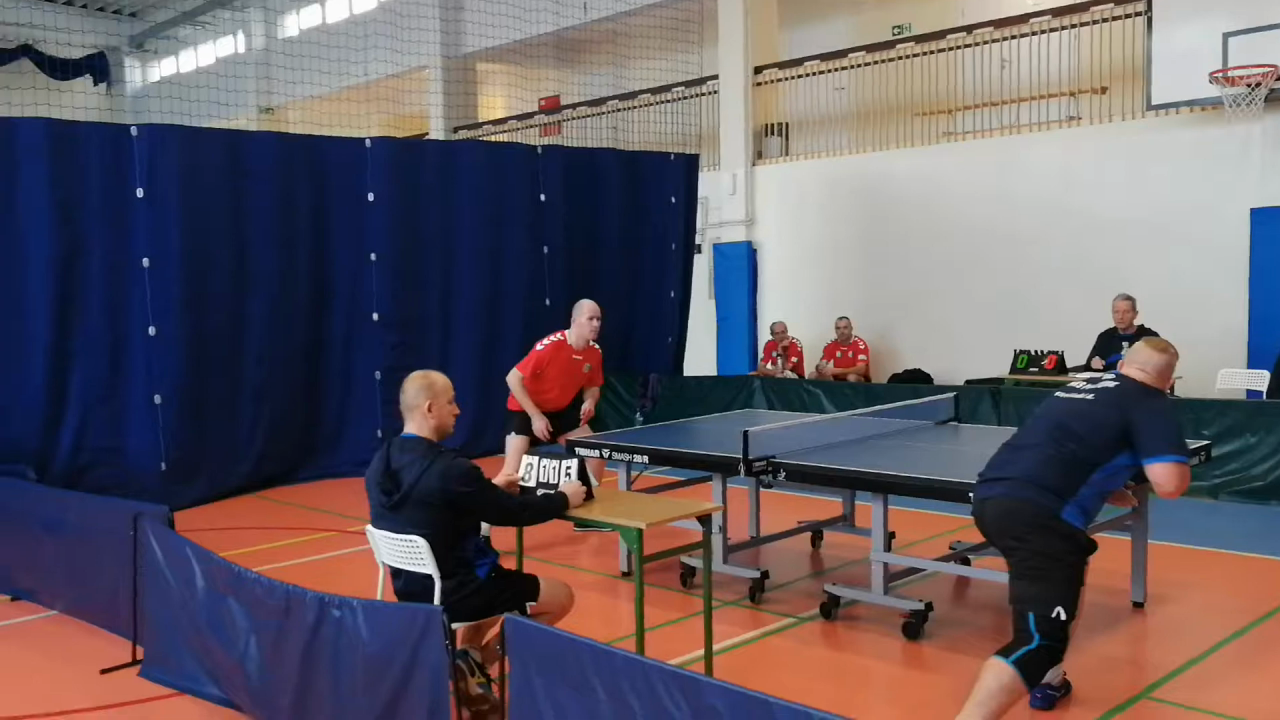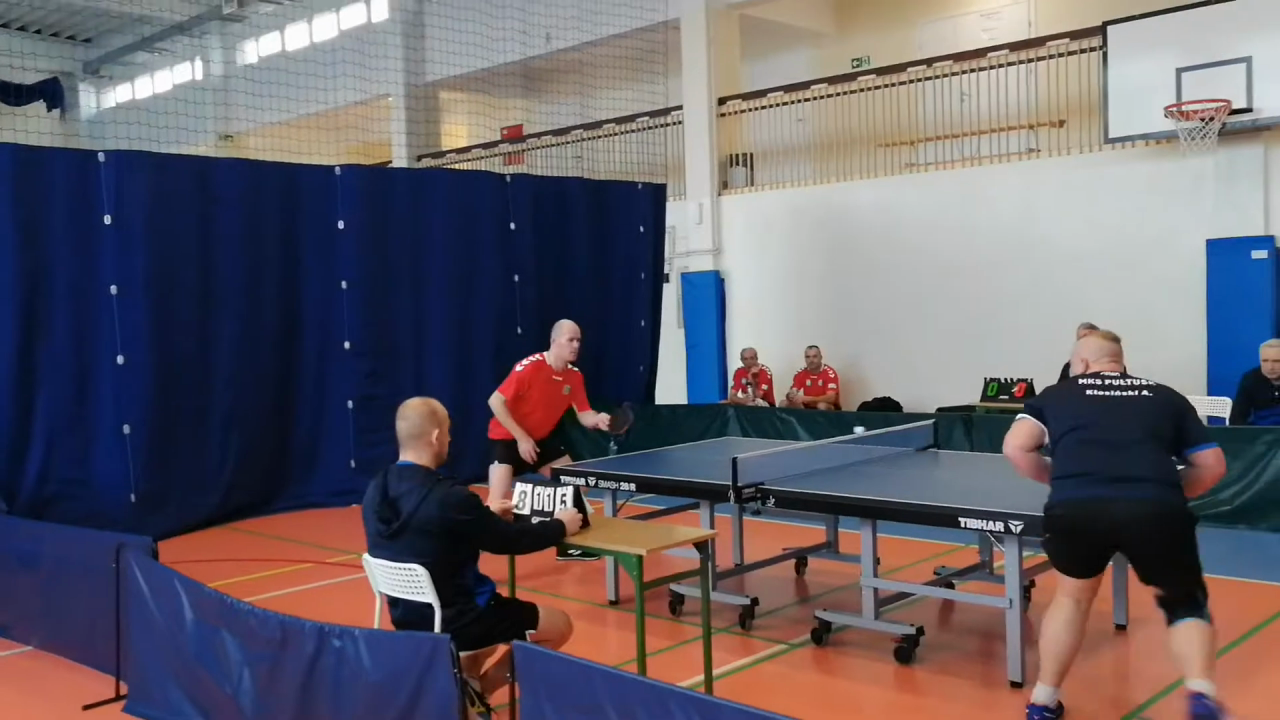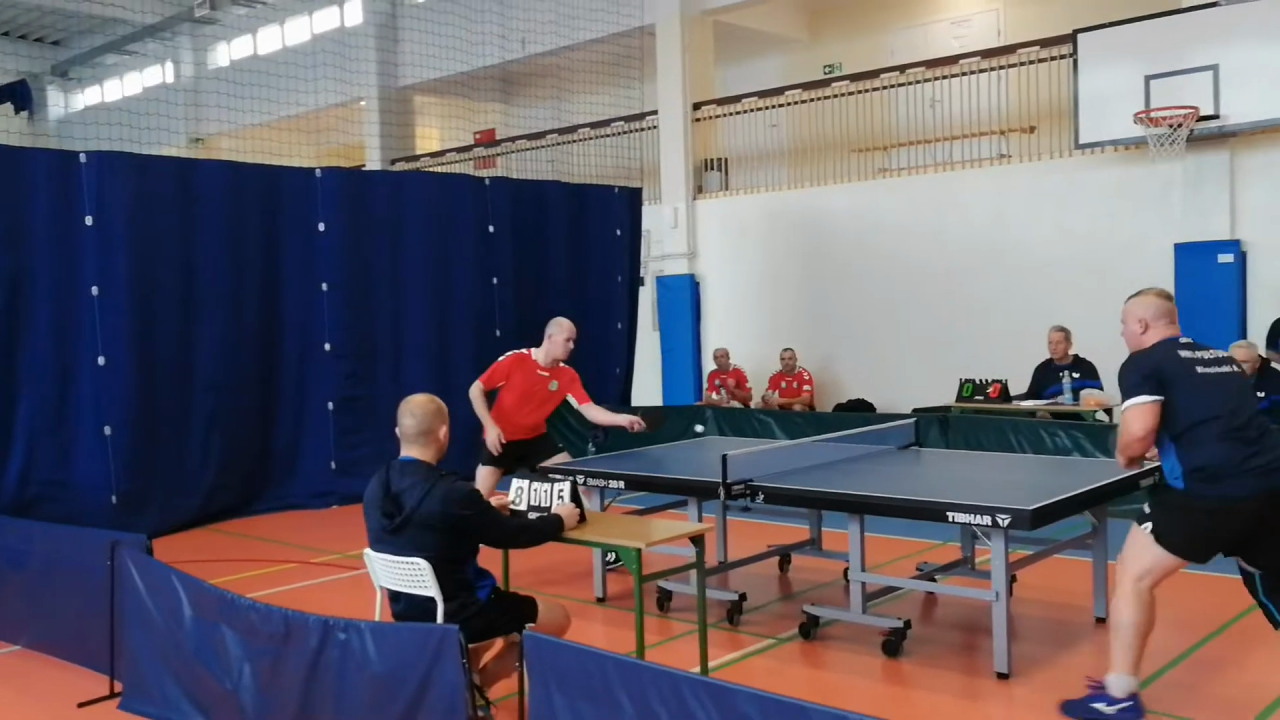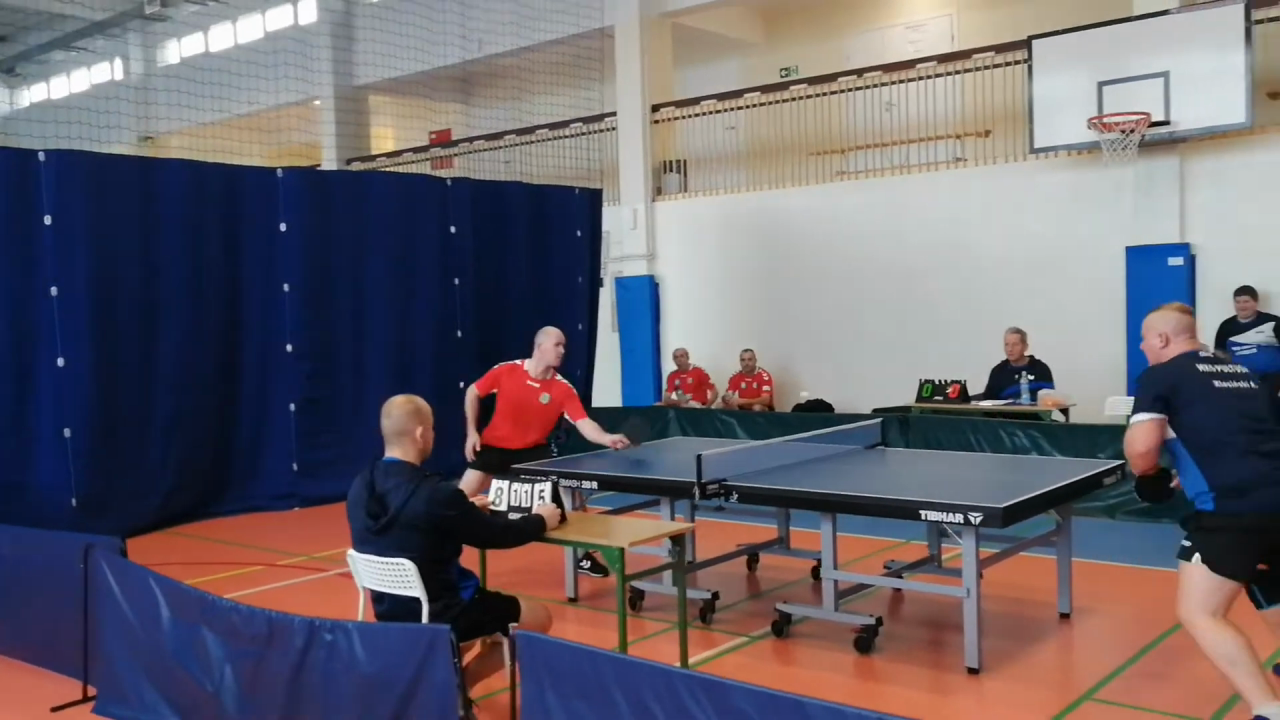
dt=0.3s
person 1, frame 1
left shoulder: (1072, 390)
right shoulder: (1151, 403)
right elbow: (1169, 484)
left hip: (991, 497)
right hip: (1034, 513)
left knee: (1053, 582)
right knee: (1039, 640)
left ankle: (1048, 680)
person 1, frame 2
left shoulder: (1057, 393)
right shoulder: (1166, 397)
left elbow: (1015, 450)
right elbow: (1211, 466)
left hip: (1074, 507)
right hip: (1156, 507)
left knee: (1072, 598)
right knee: (1185, 606)
person 1, frame 3
left shoulder: (1143, 363)
right shoulder: (1223, 360)
left elbow: (1139, 429)
left wrist: (1125, 454)
left hip: (1207, 493)
left knee: (1133, 578)
person 1, frame 4
left shoulder: (1159, 377)
right shoulder: (1242, 373)
left elbow: (1140, 450)
left wrist: (1148, 468)
left hip: (1236, 510)
left knee: (1199, 613)
person 2, frame 1
left shoulder: (382, 462)
right shoulder: (448, 468)
right elbow: (512, 512)
left wrist: (489, 489)
right wrist: (563, 499)
left hip: (412, 585)
right hip: (451, 592)
left knee: (499, 575)
right knee: (561, 596)
left ankle: (469, 655)
right ankle: (474, 664)
person 2, frame 2
left shoulder: (377, 490)
right shoulder: (448, 497)
right elbow: (511, 540)
left wrist: (484, 515)
right wrist: (560, 526)
left hip: (408, 613)
right hip: (452, 620)
left knee: (497, 607)
right knee: (559, 625)
left ankle: (466, 682)
right ankle: (472, 692)
person 2, frame 3
left shoulder: (377, 486)
right shoulder: (450, 492)
right elbow: (512, 535)
left wrist: (483, 510)
right wrist: (558, 520)
left hip: (408, 609)
right hip: (452, 614)
left knee: (497, 601)
right knee: (558, 618)
right ankle: (471, 686)
person 2, frame 4
left shoulder: (361, 487)
right shoulder: (434, 493)
right elbow: (495, 535)
left wrist: (465, 510)
right wrist: (540, 521)
left hip: (391, 608)
right hip: (438, 613)
left knee: (482, 600)
right knee: (539, 617)
person 3, frame 1
left shoulder: (595, 352)
right shoulder: (550, 346)
left elbow: (593, 387)
right elbow: (513, 378)
left wrist: (590, 402)
right wrist: (536, 416)
left hip: (561, 410)
right hip: (526, 410)
left knee: (596, 455)
right knee: (512, 472)
person 3, frame 2
left shoulder: (574, 376)
right shoulder: (529, 367)
left elbow: (585, 414)
right elbow: (496, 402)
left wrist: (600, 419)
right wrist: (520, 437)
left hip: (541, 440)
right hip: (509, 441)
left knee: (576, 486)
right knee: (499, 501)
left ankle: (569, 545)
person 3, frame 3
left shoulder: (567, 375)
right shoulder: (513, 361)
left elbow: (589, 410)
right elbow: (475, 390)
left wrist: (622, 419)
right wrist: (490, 426)
left hip: (537, 438)
right hip: (500, 441)
right knee: (480, 497)
person 3, frame 4
left shoulder: (563, 389)
right shoulder: (505, 371)
left elbow: (584, 423)
right elbow: (472, 393)
left wrist: (608, 439)
right wrist: (472, 431)
left hip: (534, 450)
right hip: (494, 446)
left ankle: (582, 555)
